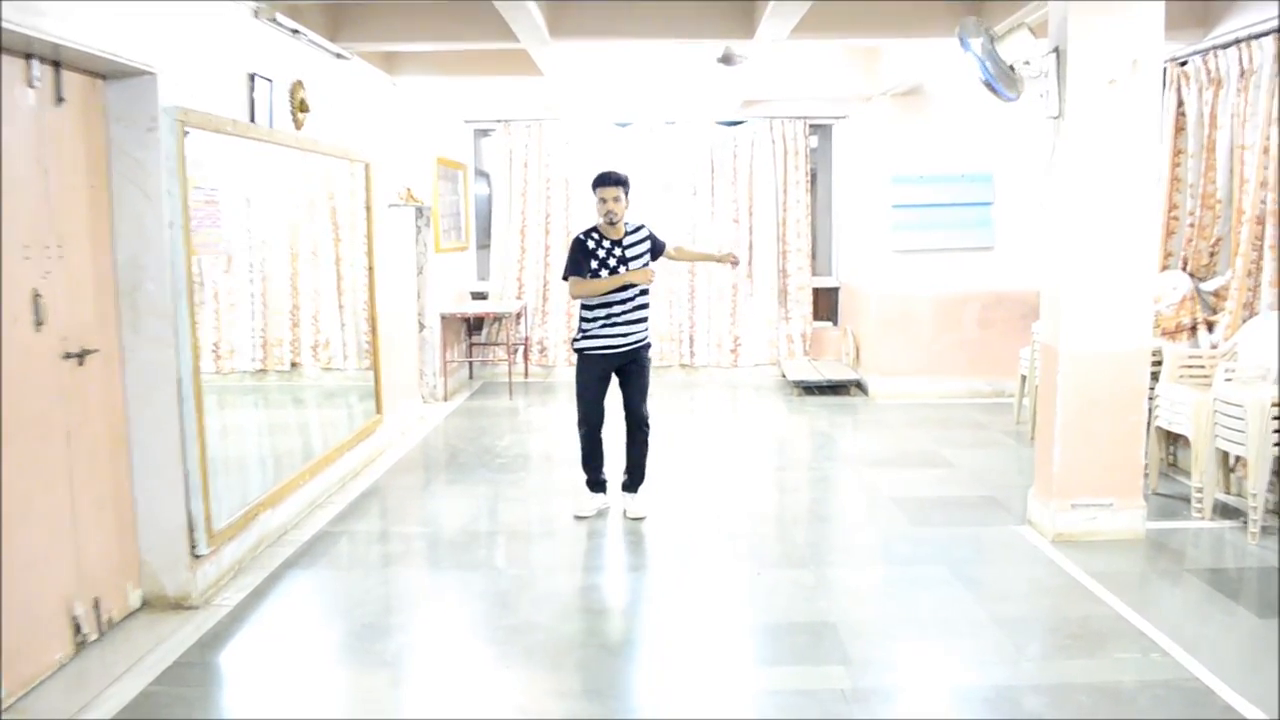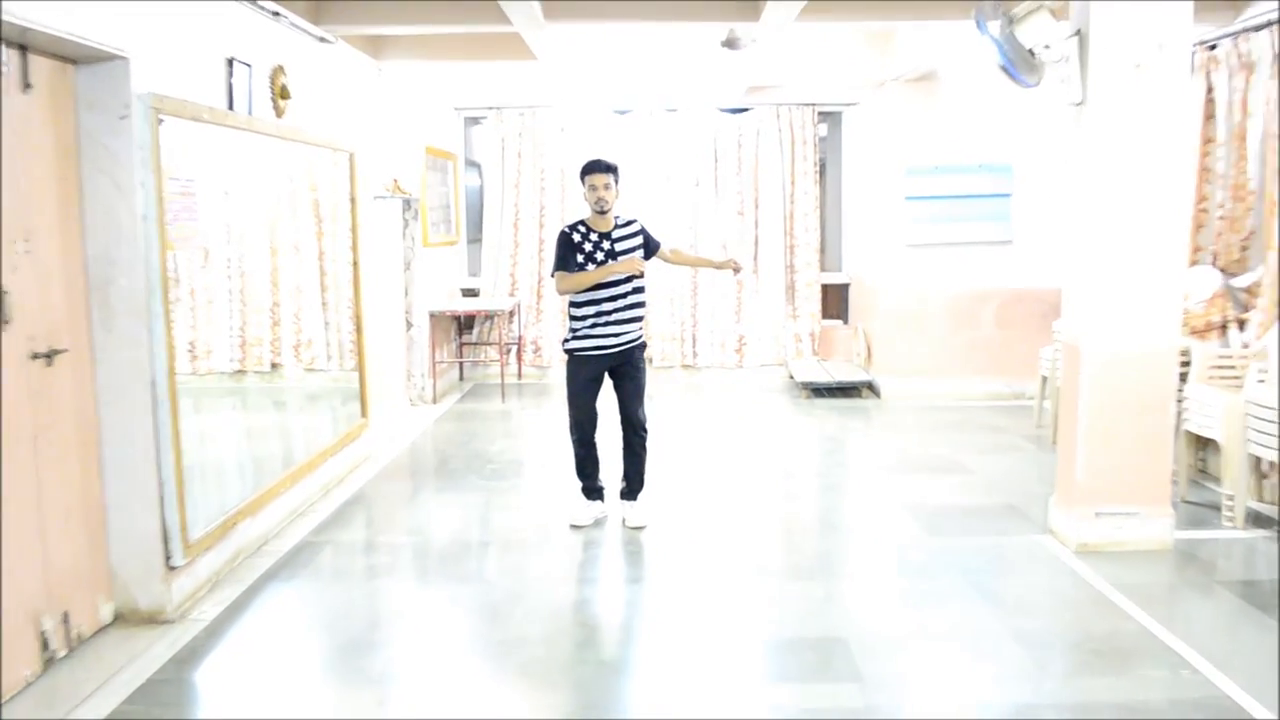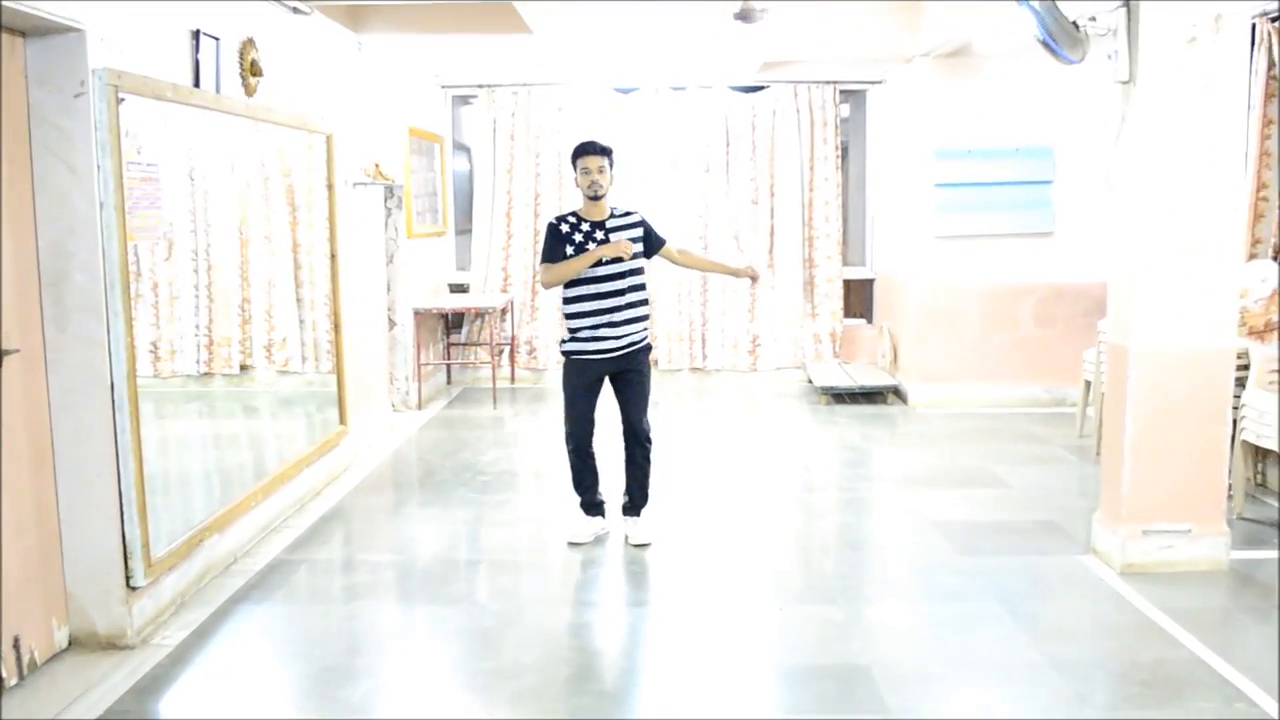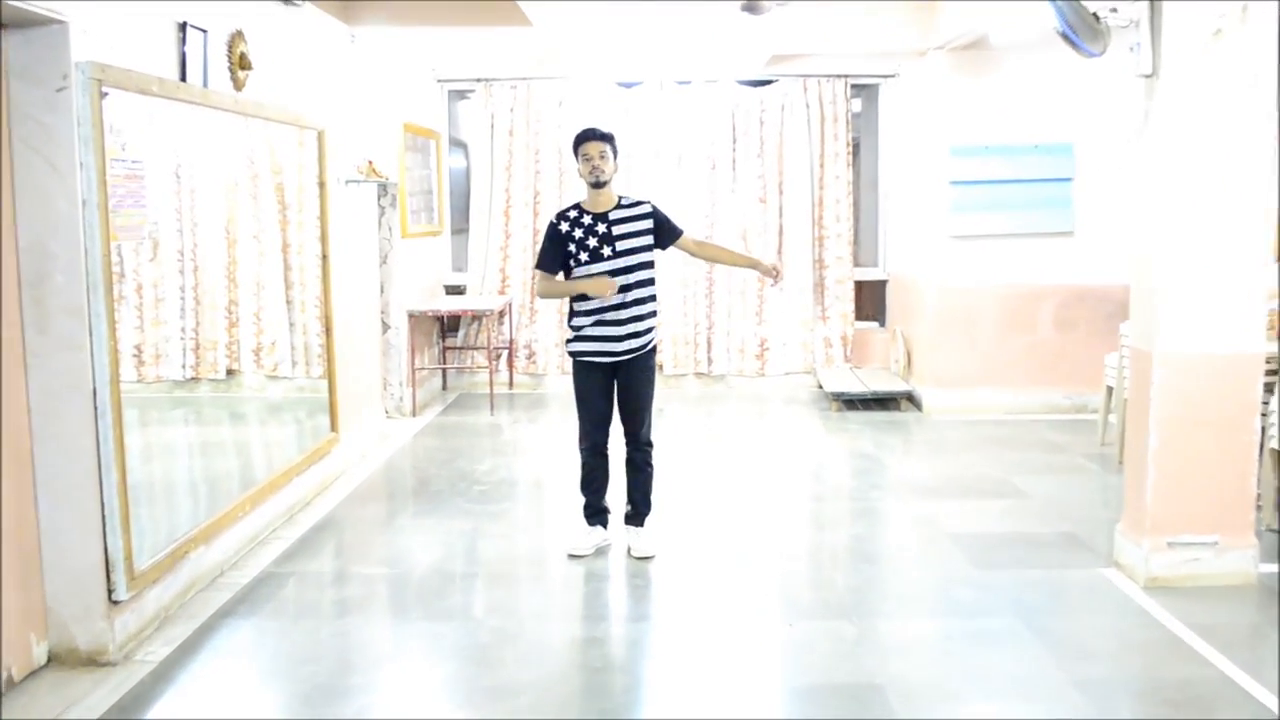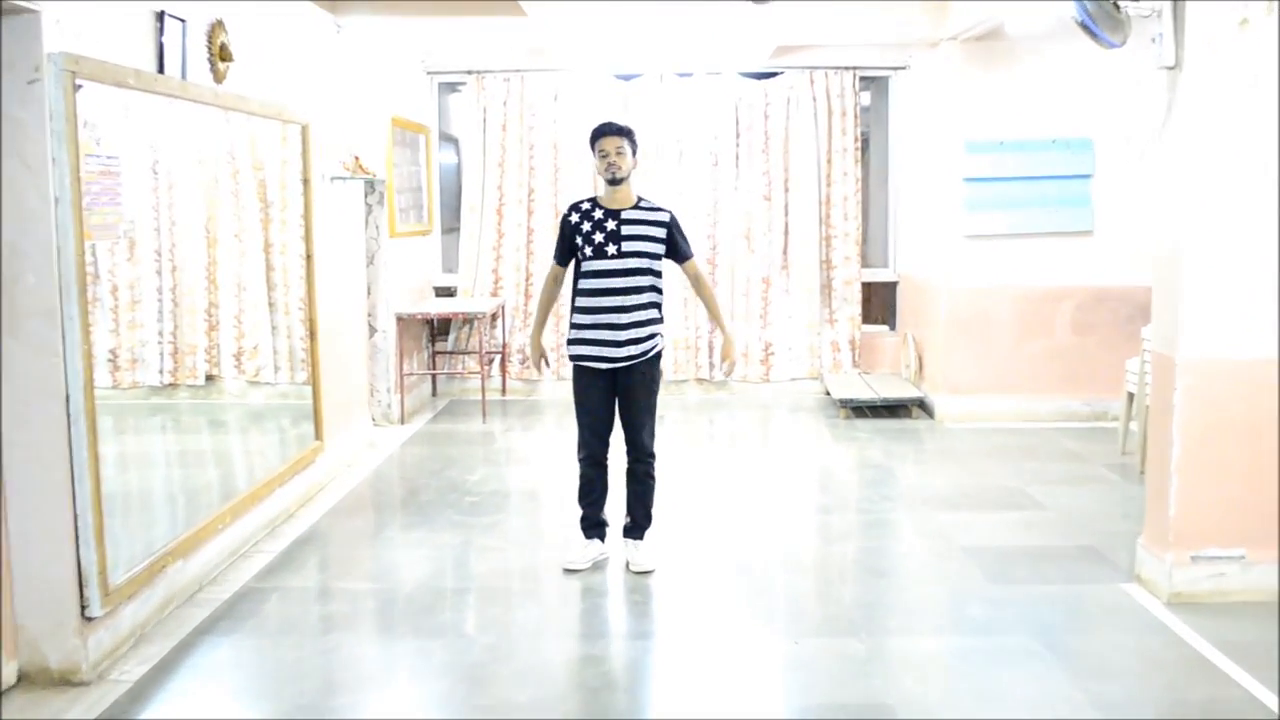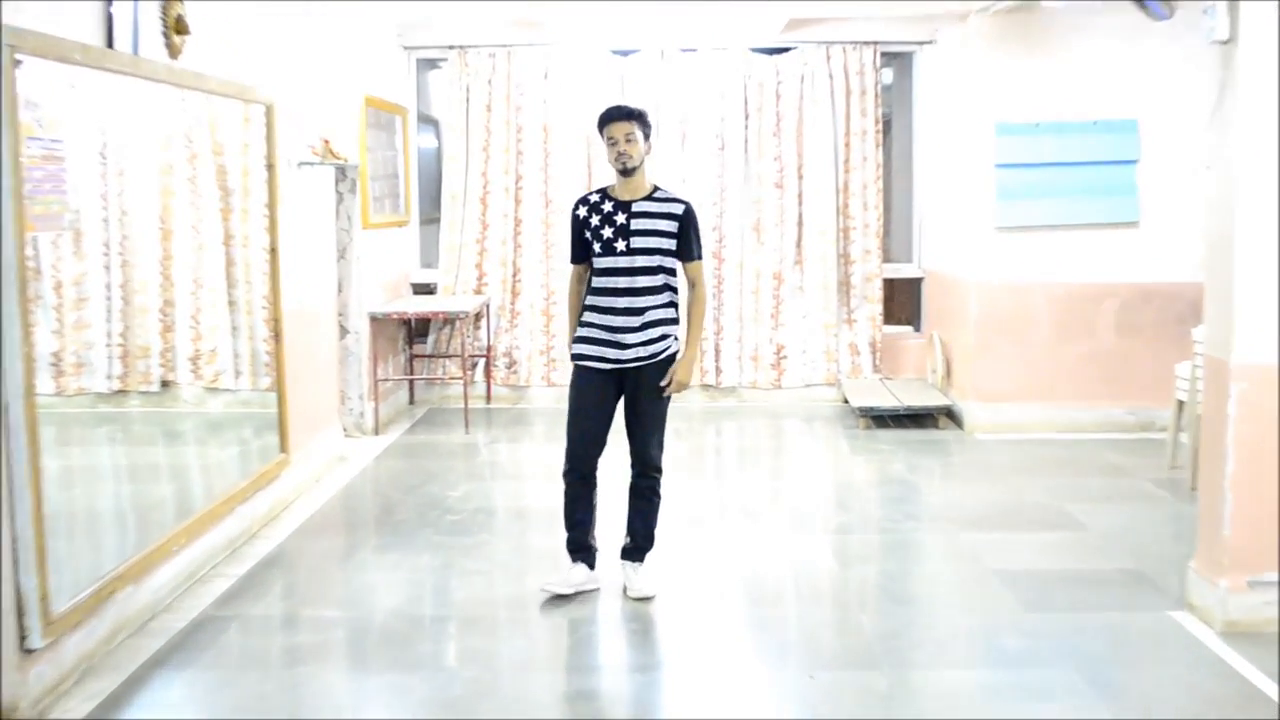
dt=0.5s
person 1, frame 1
left shoulder: (642, 234)
right shoulder: (583, 242)
left elbow: (672, 252)
right elbow: (576, 290)
left wrist: (717, 257)
right wrist: (628, 277)
left hip: (635, 347)
right hip: (594, 349)
left knee: (638, 419)
right knee: (589, 421)
left ankle: (632, 491)
right ankle: (596, 490)
person 1, frame 2
left shoulder: (634, 230)
right shoulder: (570, 236)
left elbow: (667, 253)
right elbow: (562, 285)
left wrist: (716, 264)
right wrist: (615, 267)
left hip: (629, 347)
right hip: (585, 350)
left knee: (635, 424)
right knee: (581, 427)
left ankle: (631, 499)
right ankle: (592, 498)
person 1, frame 3
left shoulder: (634, 223)
right shoulder: (561, 227)
left elbow: (676, 255)
right elbow: (547, 278)
left wrist: (733, 270)
right wrist: (601, 252)
left hip: (632, 349)
right hip: (583, 354)
left knee: (638, 432)
right knee: (578, 436)
left ankle: (634, 514)
right ankle: (592, 514)
person 1, frame 4
left shoulder: (644, 213)
right shoulder: (563, 224)
left elbow: (695, 246)
right elbow: (542, 286)
left wrist: (755, 264)
right wrist: (584, 285)
left hip: (638, 348)
right hip: (589, 352)
left knee: (639, 439)
right knee: (592, 441)
left ankle: (637, 524)
right ankle: (596, 524)
person 1, frame 5
left shoulder: (661, 219)
right shoulder: (577, 216)
left elbow: (695, 275)
right elbow: (556, 275)
left wrist: (724, 332)
right wrist: (536, 336)
left hip: (642, 354)
right hip: (589, 354)
left knee: (641, 448)
right knee: (591, 450)
left ankle: (636, 538)
right ankle: (593, 537)
person 1, frame 6
left shoulder: (677, 211)
right shoulder: (586, 209)
left elbow: (696, 285)
left wrist: (689, 355)
right wrist: (573, 340)
left hip: (652, 356)
right hip: (596, 355)
left knee: (646, 463)
right knee: (579, 458)
left ankle: (634, 561)
